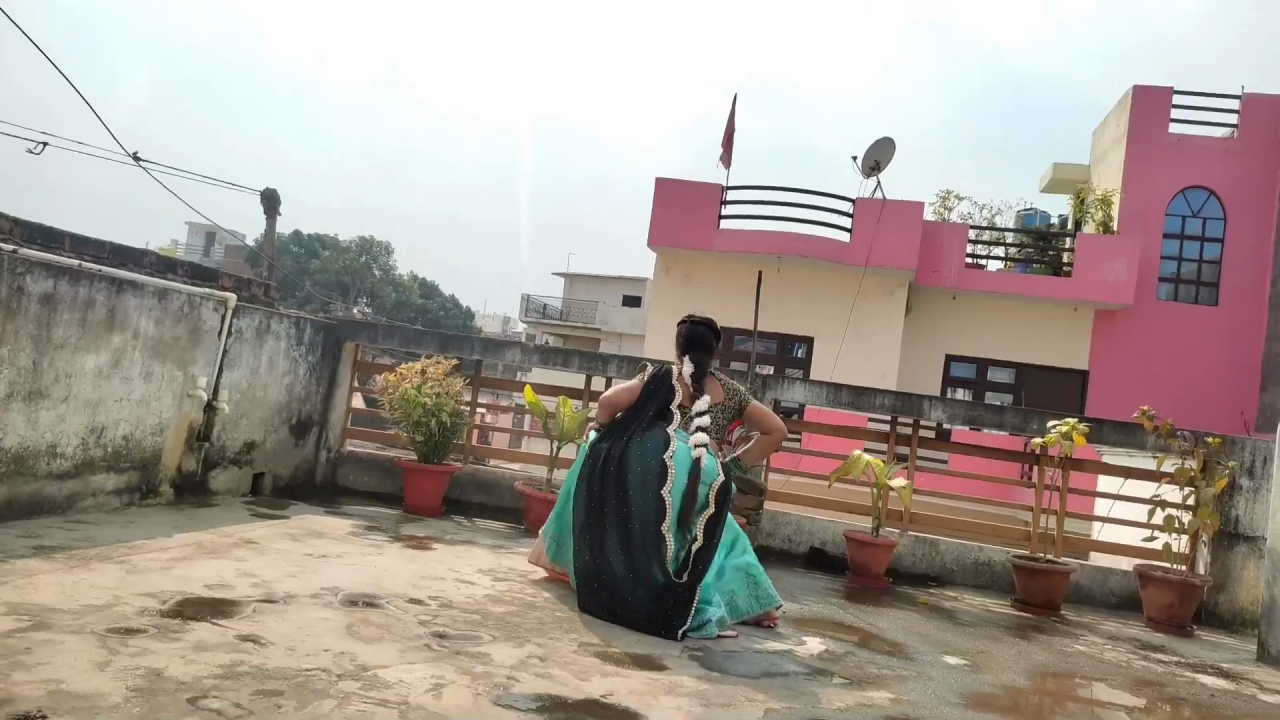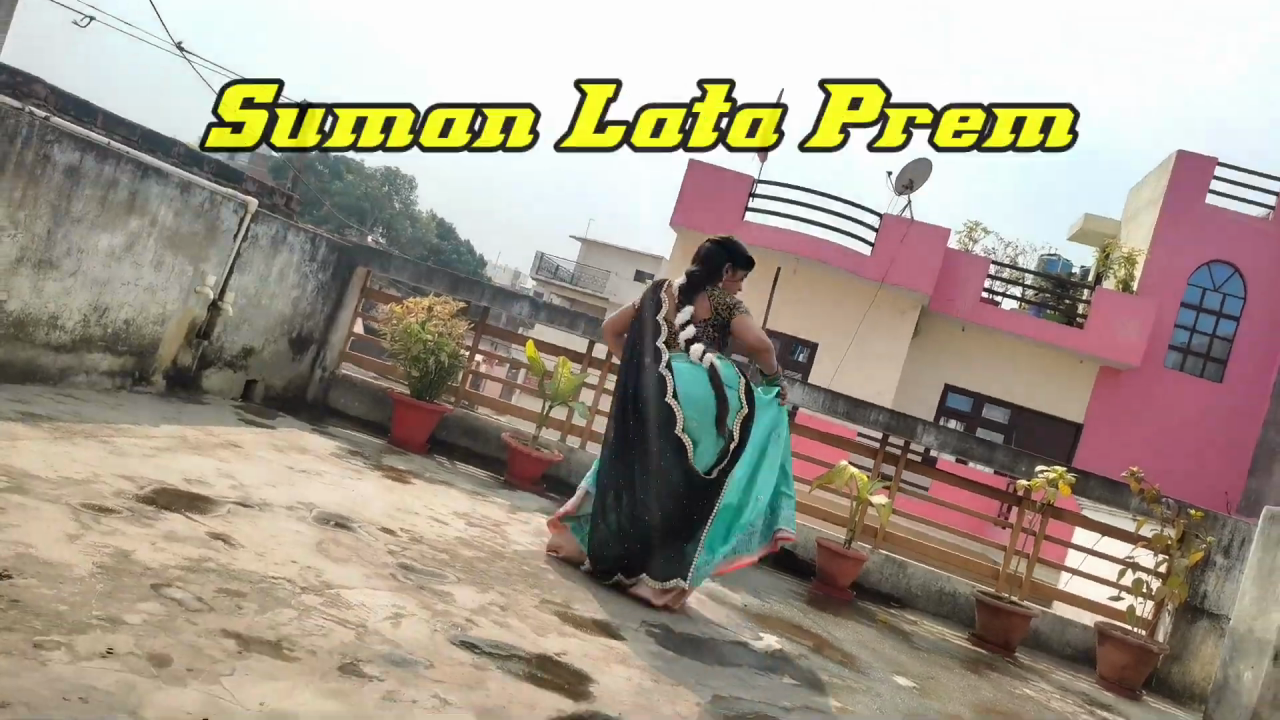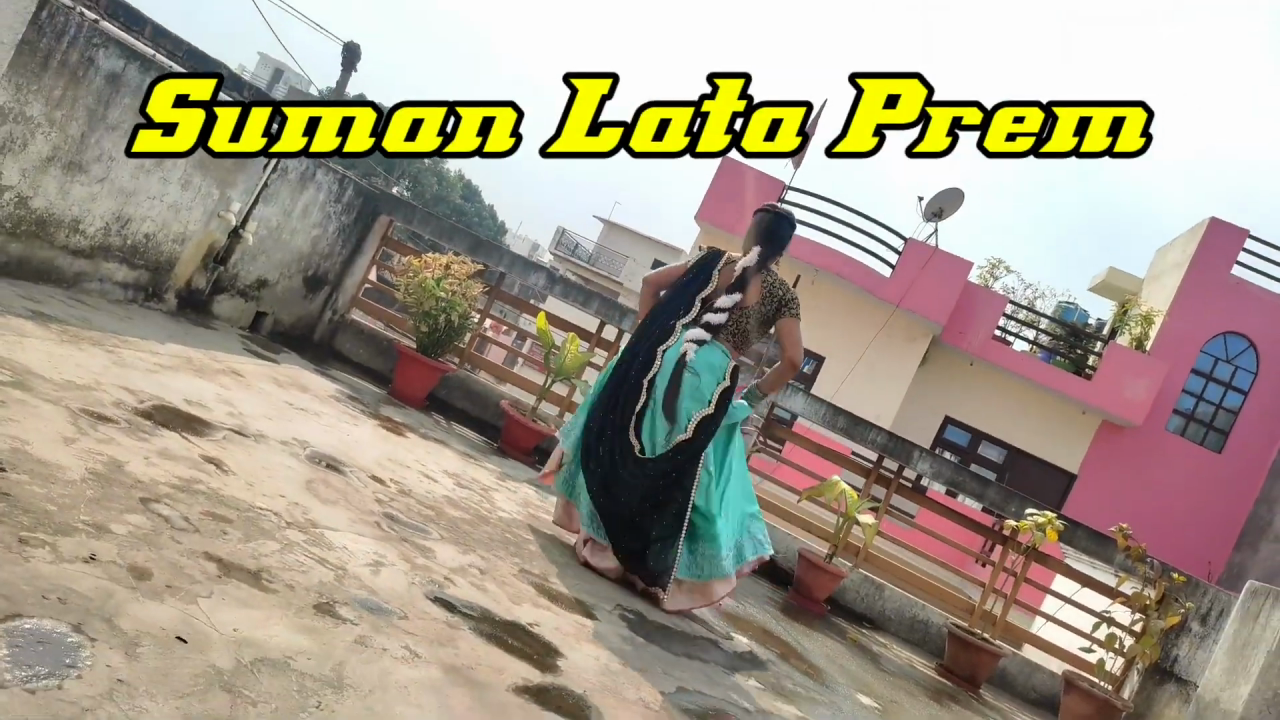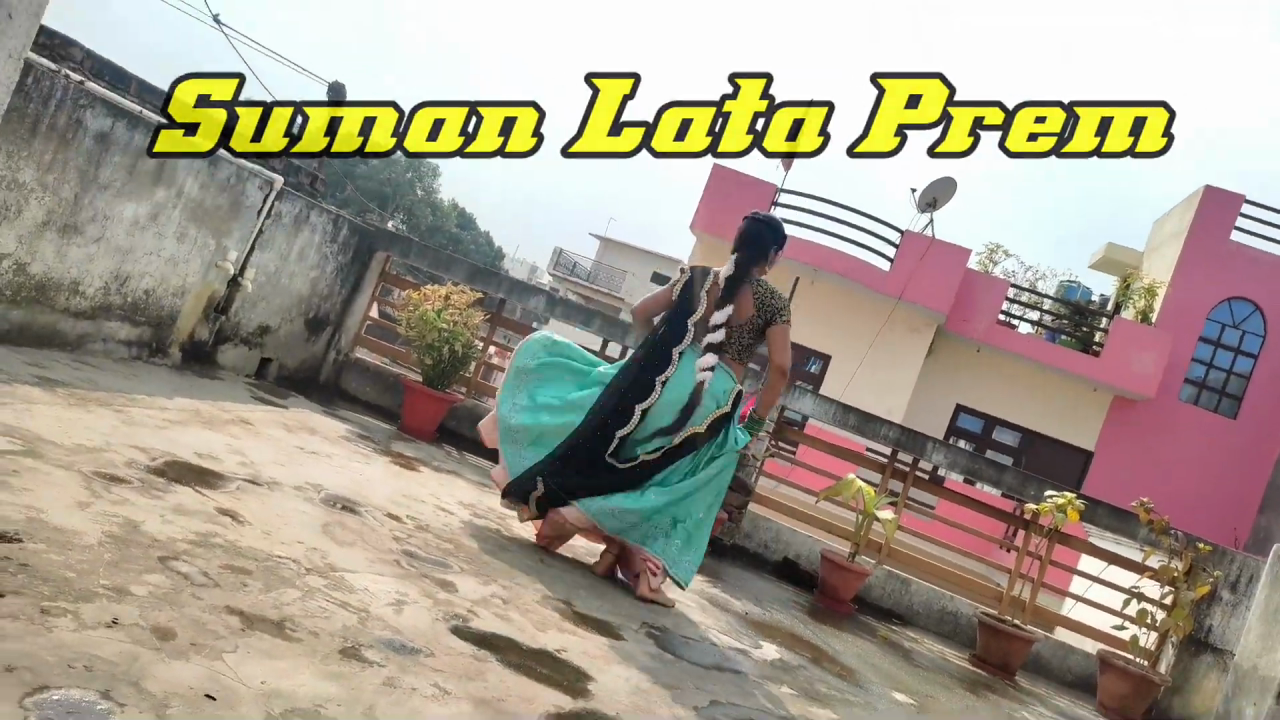
dt=0.5s
person 1, frame 1
left shoulder: (661, 376)
right shoulder: (731, 390)
left elbow: (608, 402)
right elbow: (776, 431)
left wrist: (602, 438)
right wrist: (737, 465)
left hip: (651, 466)
right hip: (703, 478)
person 1, frame 2
left shoulder: (661, 292)
right shoulder: (726, 304)
left elbow: (611, 328)
right elbow: (757, 343)
left wrist: (633, 363)
right wrist: (775, 379)
left hip: (650, 389)
right hip: (710, 392)
left knee: (638, 474)
right knee: (695, 484)
left ankle: (596, 554)
right ankle: (664, 579)
person 1, frame 3
left shoulder: (713, 261)
right shoulder: (783, 294)
left elbow: (651, 284)
right elbow: (793, 360)
left wrist: (655, 329)
right wrist: (755, 394)
left hip: (667, 360)
right hip: (711, 381)
left knee: (625, 455)
right knee: (686, 477)
left ankle: (600, 546)
right ankle: (661, 576)
person 1, frame 4
left shoulder: (699, 279)
right shoulder: (774, 302)
left elbow: (640, 312)
right elbow: (780, 367)
right wrist: (756, 420)
left hip: (668, 380)
right hip: (715, 401)
right knee: (671, 490)
right ankle: (645, 577)
